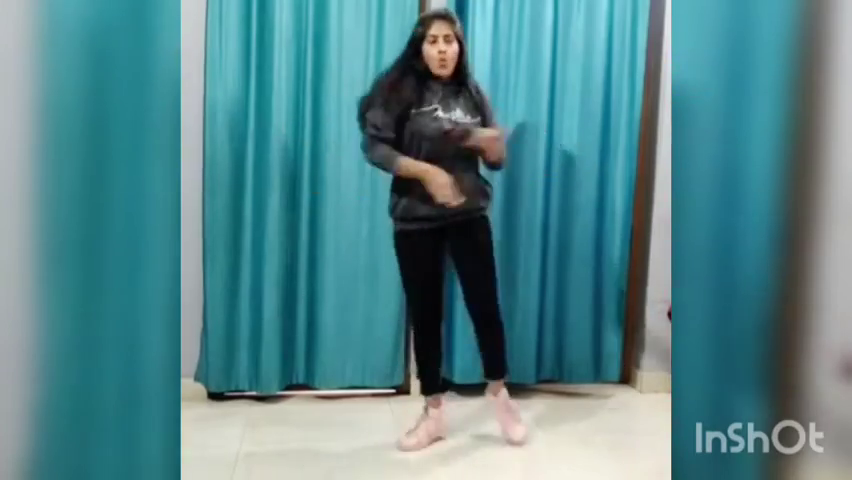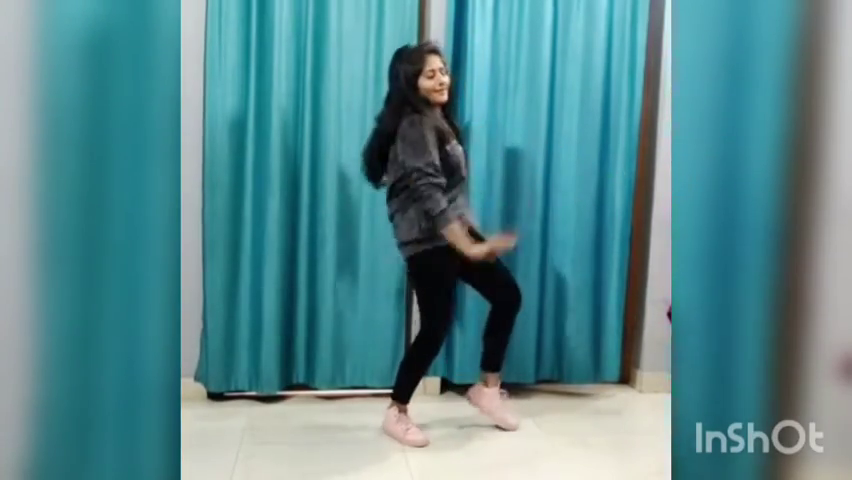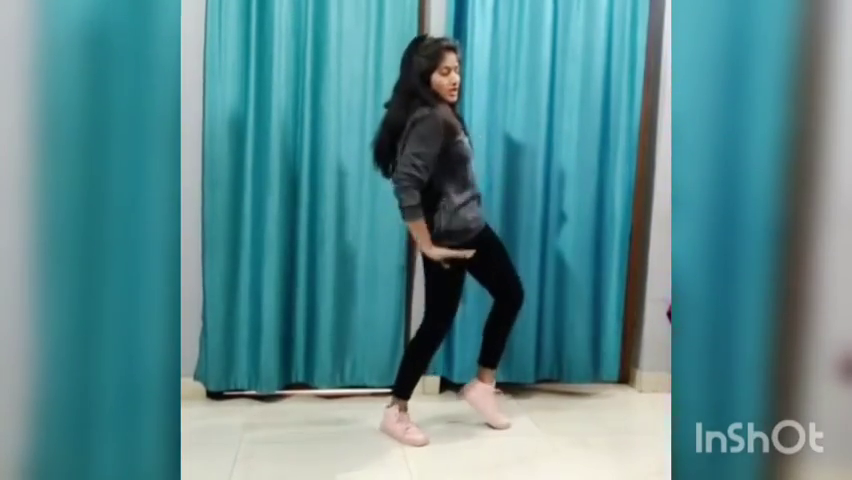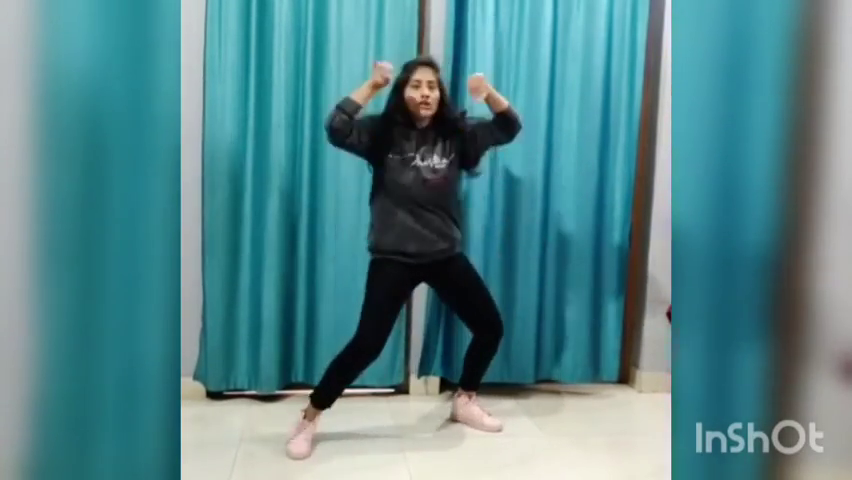
dt=1s
person 1, frame 1
left shoulder: (471, 94)
right shoulder: (397, 90)
left elbow: (495, 158)
right elbow: (377, 148)
left wrist: (489, 145)
right wrist: (427, 171)
left hip: (467, 213)
right hip: (414, 219)
left knee: (484, 303)
right knee: (424, 312)
left ankle: (499, 393)
right ankle: (433, 412)
person 1, frame 2
left shoulder: (437, 120)
right shoulder: (416, 126)
right elbow: (427, 194)
left wrist: (469, 236)
right wrist: (467, 245)
left hip: (454, 233)
right hip: (430, 241)
left knee: (509, 297)
right knee: (436, 327)
left ankle: (488, 388)
right ankle: (396, 413)
person 1, frame 3
left shoulder: (443, 116)
right shoulder: (428, 120)
right elbow: (407, 185)
right wrist: (425, 244)
left hip: (472, 228)
right hip: (447, 237)
left knee: (511, 294)
right knee: (437, 322)
left ankle: (483, 385)
right ankle: (395, 412)
person 1, frame 4
left shoulder: (458, 135)
right shoulder: (383, 135)
left elbow: (508, 128)
right elbow: (337, 129)
left wrist: (486, 90)
right wrist: (372, 87)
left hip: (446, 256)
right hip: (393, 258)
left knee: (490, 326)
right knee: (367, 343)
left ankle: (465, 401)
right ankle: (308, 420)
